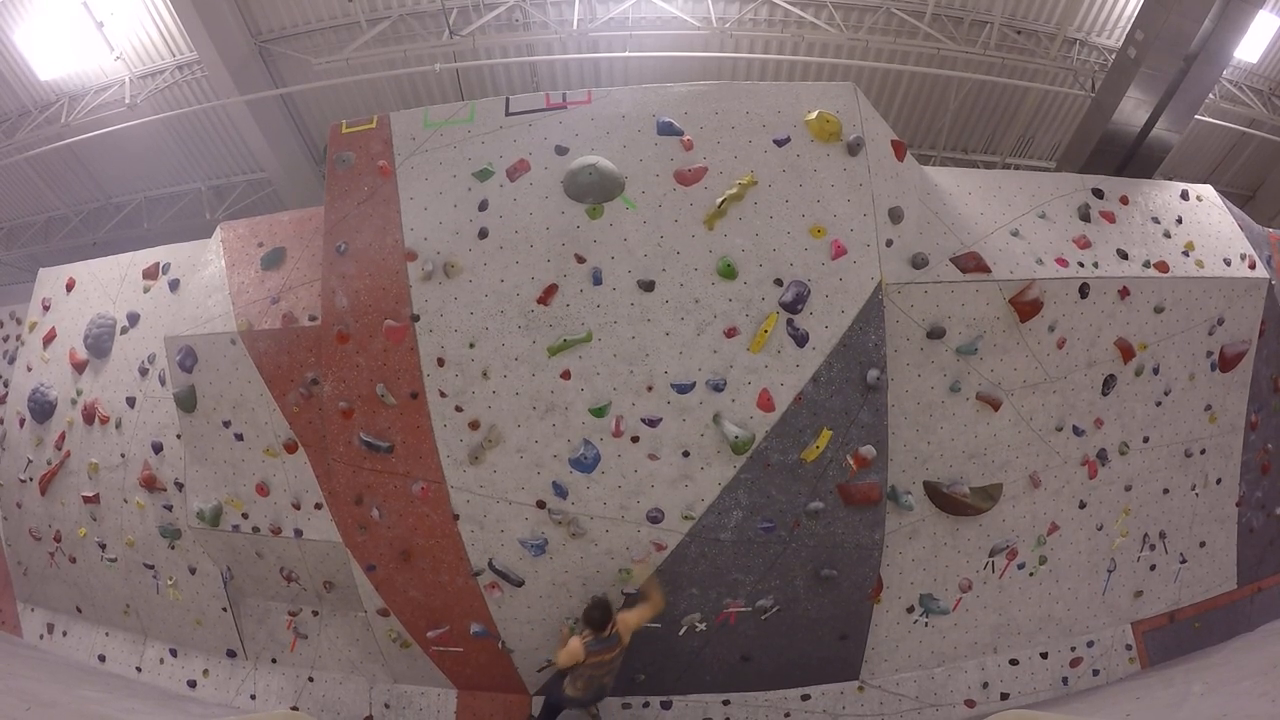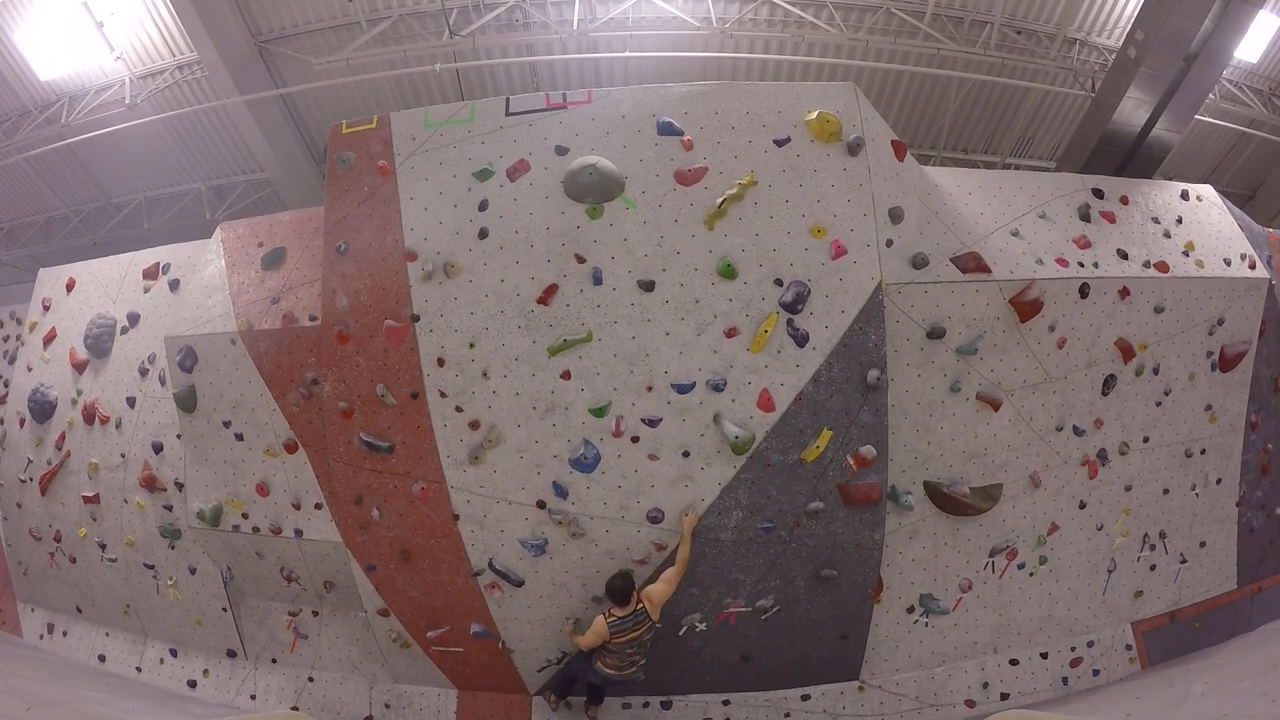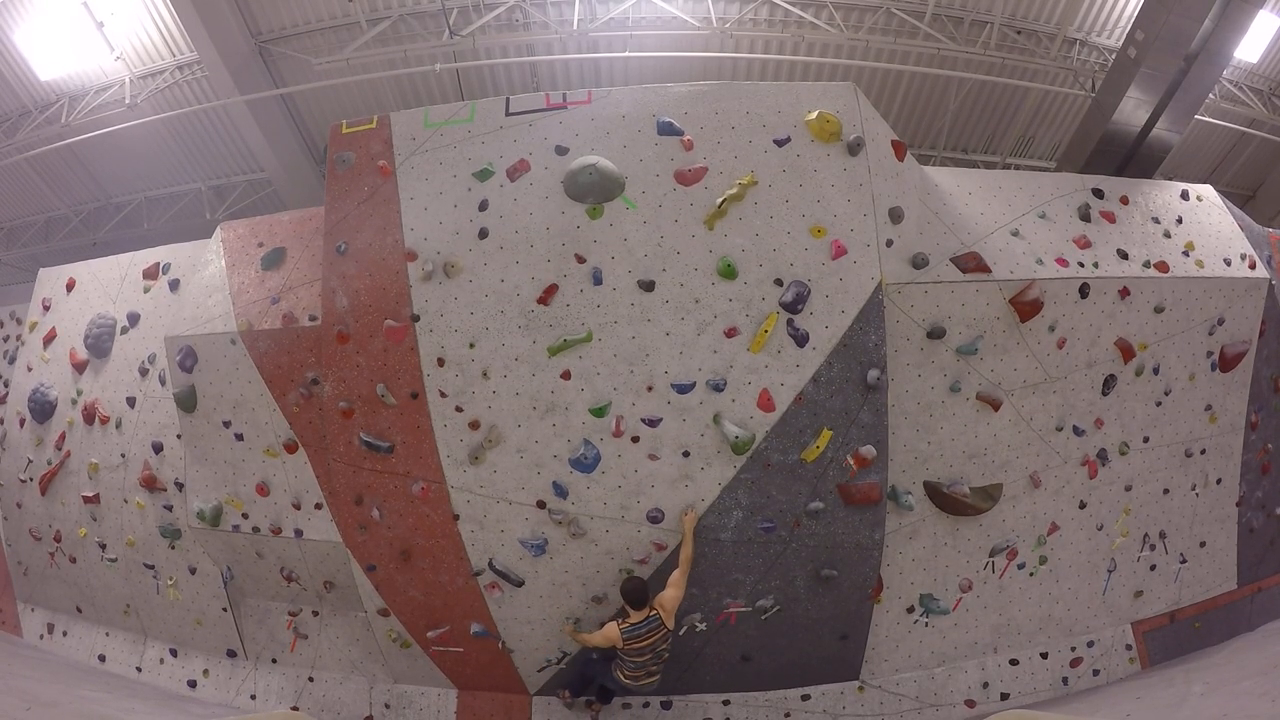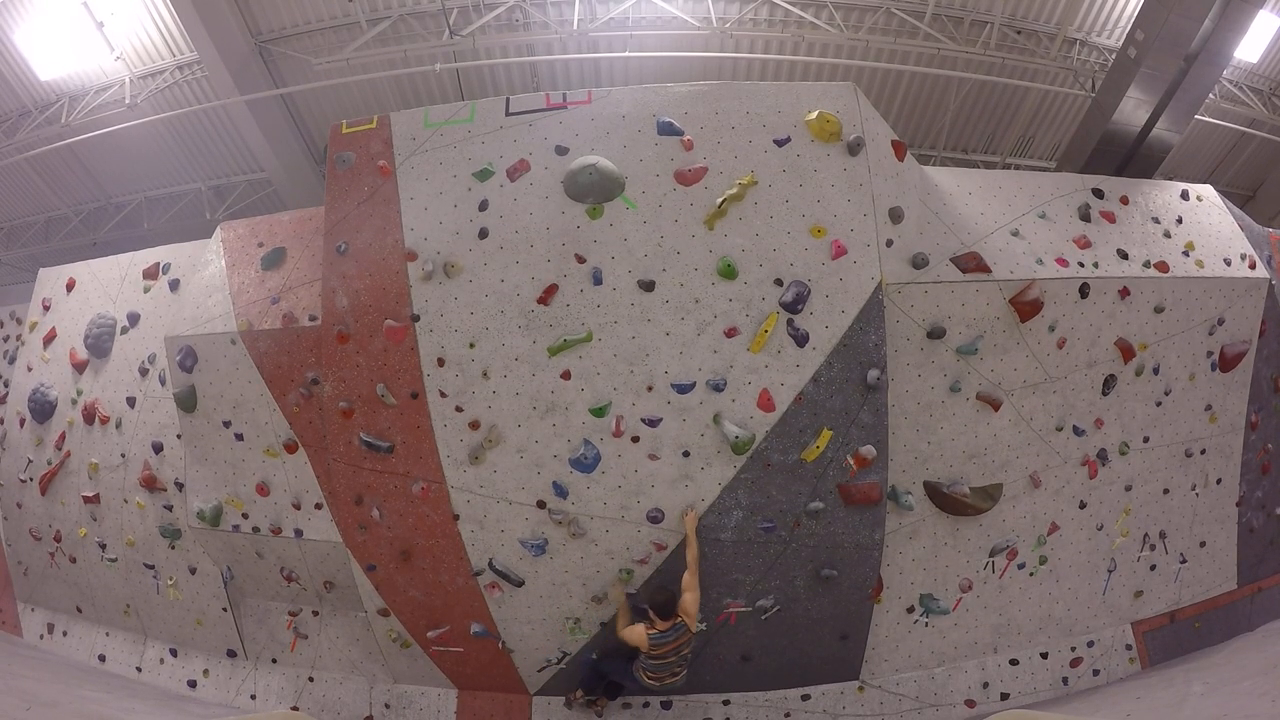
dt=0.5s
person 1, frame 1
left shoulder: (578, 645)
right shoulder: (622, 626)
left elbow: (560, 662)
right elbow: (657, 603)
left wrist: (565, 638)
left hip: (574, 696)
right hip: (602, 690)
left knee: (552, 698)
person 1, frame 2
left shoulder: (603, 623)
right shoulder: (651, 601)
left elbow: (584, 644)
right elbow: (680, 567)
left wrist: (571, 633)
right wrist: (687, 529)
left hip: (607, 672)
right hip: (633, 671)
left knee: (574, 666)
left ankle: (555, 697)
right ankle: (593, 708)
person 1, frame 3
left shoulder: (615, 630)
right shoulder: (664, 611)
left elbow: (589, 641)
right elbow: (684, 567)
left wrist: (572, 632)
right wrist: (688, 528)
left hip: (627, 683)
right hip: (652, 681)
left knee: (588, 663)
left ankle: (570, 694)
person 1, frame 4
left shoulder: (643, 635)
right shoulder: (688, 617)
left elbow: (622, 632)
right elbow: (692, 569)
left wrist: (620, 602)
right wrist: (690, 530)
left hip: (649, 681)
right hip: (676, 679)
left knee: (602, 662)
right knee: (624, 657)
left ankle: (581, 695)
right ankle: (602, 701)
